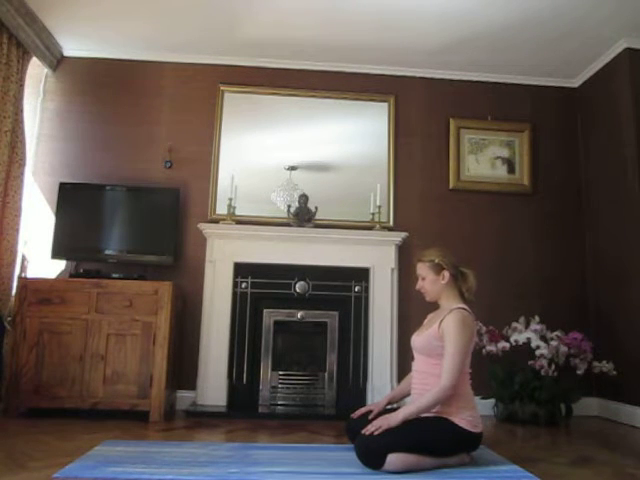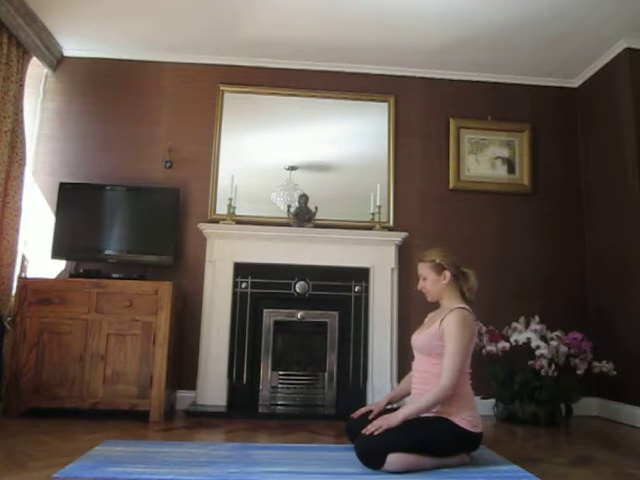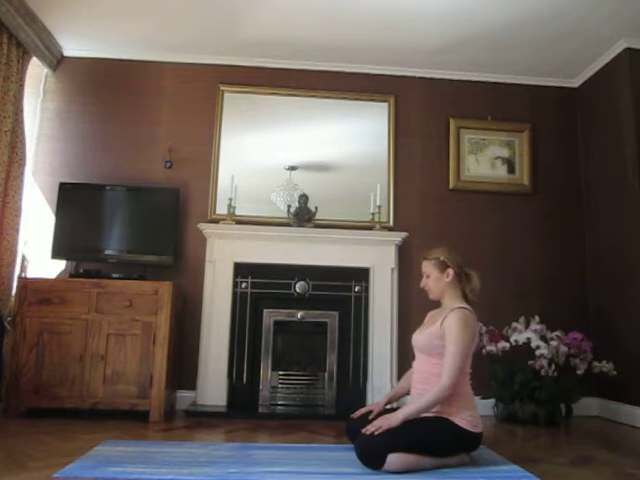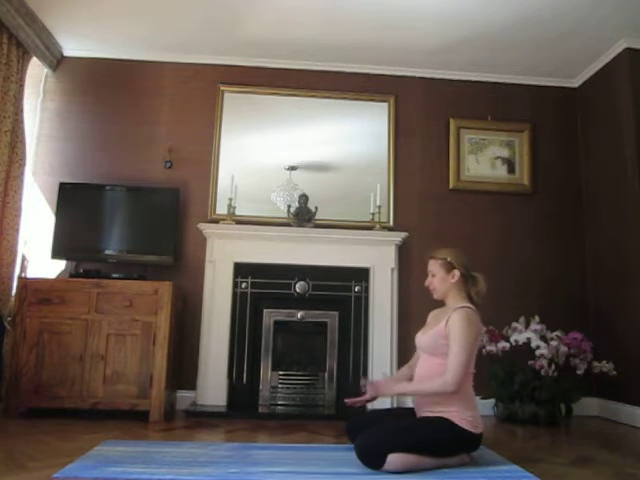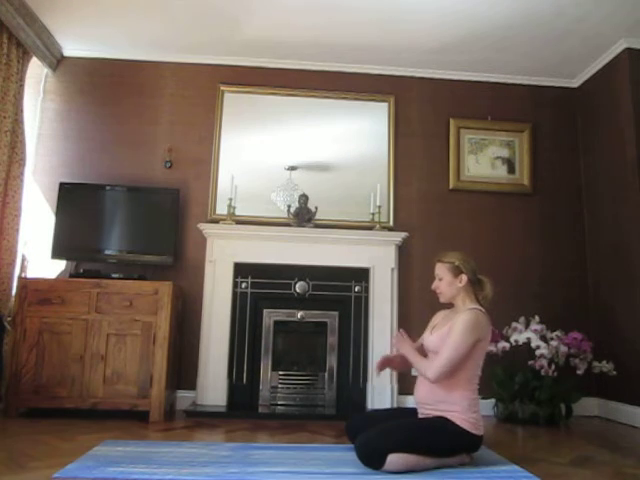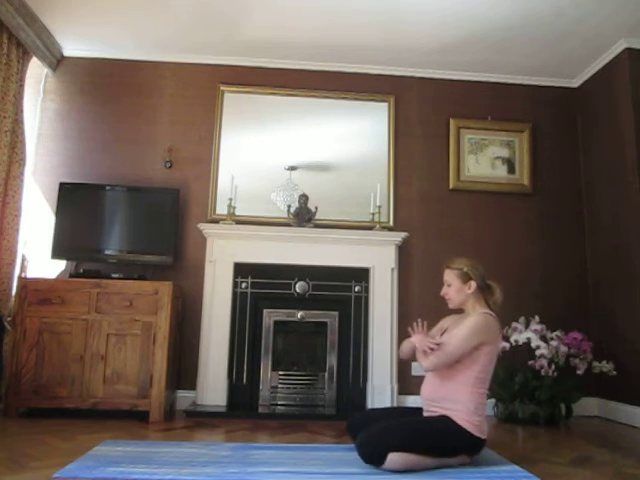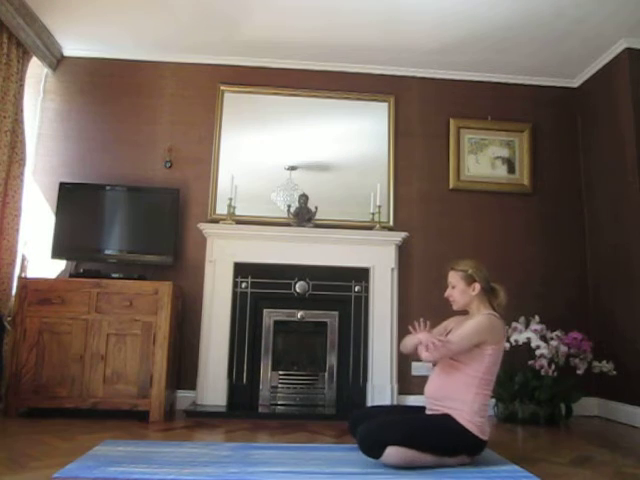
dt=0.2s
person 1, frame 1
left shoulder: (457, 318)
right shoulder: (433, 317)
left elbow: (447, 386)
right elbow: (419, 372)
left wrist: (399, 415)
right wrist: (386, 401)
left hip: (454, 424)
right hip: (429, 414)
left knee: (368, 449)
right knee: (356, 427)
left ankle: (451, 457)
right ankle: (440, 451)
person 1, frame 2
left shoulder: (458, 317)
right shoulder: (433, 317)
left elbow: (447, 385)
right elbow: (419, 371)
left wrist: (399, 416)
right wrist: (386, 401)
left hip: (454, 425)
right hip: (429, 415)
left knee: (368, 449)
right knee: (356, 427)
left ankle: (451, 457)
right ankle: (442, 451)
person 1, frame 3
left shoulder: (459, 317)
right shoulder: (433, 316)
left elbow: (446, 385)
right elbow: (418, 370)
left wrist: (399, 416)
right wrist: (385, 401)
left hip: (454, 425)
right hip: (429, 415)
left knee: (368, 450)
right knee: (356, 428)
left ankle: (451, 458)
right ankle: (441, 451)
person 1, frame 4
left shoulder: (463, 316)
right shoulder: (435, 315)
left elbow: (451, 383)
right elbow: (416, 366)
left wrist: (396, 388)
right wrist: (379, 389)
left hip: (455, 425)
right hip: (428, 415)
left knee: (368, 449)
right knee: (356, 427)
left ankle: (450, 458)
right ankle: (443, 451)
person 1, frame 5
left shoulder: (472, 318)
right shoulder: (441, 317)
left elbow: (434, 372)
right elbow: (413, 360)
left wrist: (408, 350)
right wrist: (394, 360)
left hip: (457, 426)
right hip: (429, 415)
left knee: (368, 449)
right knee: (355, 427)
left ankle: (451, 457)
right ankle: (441, 450)
person 1, frame 6
left shoulder: (482, 322)
right shoulder: (453, 321)
left elbow: (430, 363)
right elbow: (404, 352)
left wrist: (420, 345)
right wrist: (417, 341)
left hip: (461, 428)
right hip: (436, 416)
left knee: (370, 447)
right knee: (357, 424)
left ankle: (450, 458)
person 1, frame 7
left shoulder: (487, 322)
right shoulder: (457, 322)
left elbow: (429, 355)
right elbow: (405, 346)
left wrist: (423, 342)
right wrist: (422, 338)
left hip: (463, 428)
right hip: (440, 415)
left knee: (370, 438)
right knee: (359, 420)
left ankle: (449, 458)
right ankle: (444, 450)
